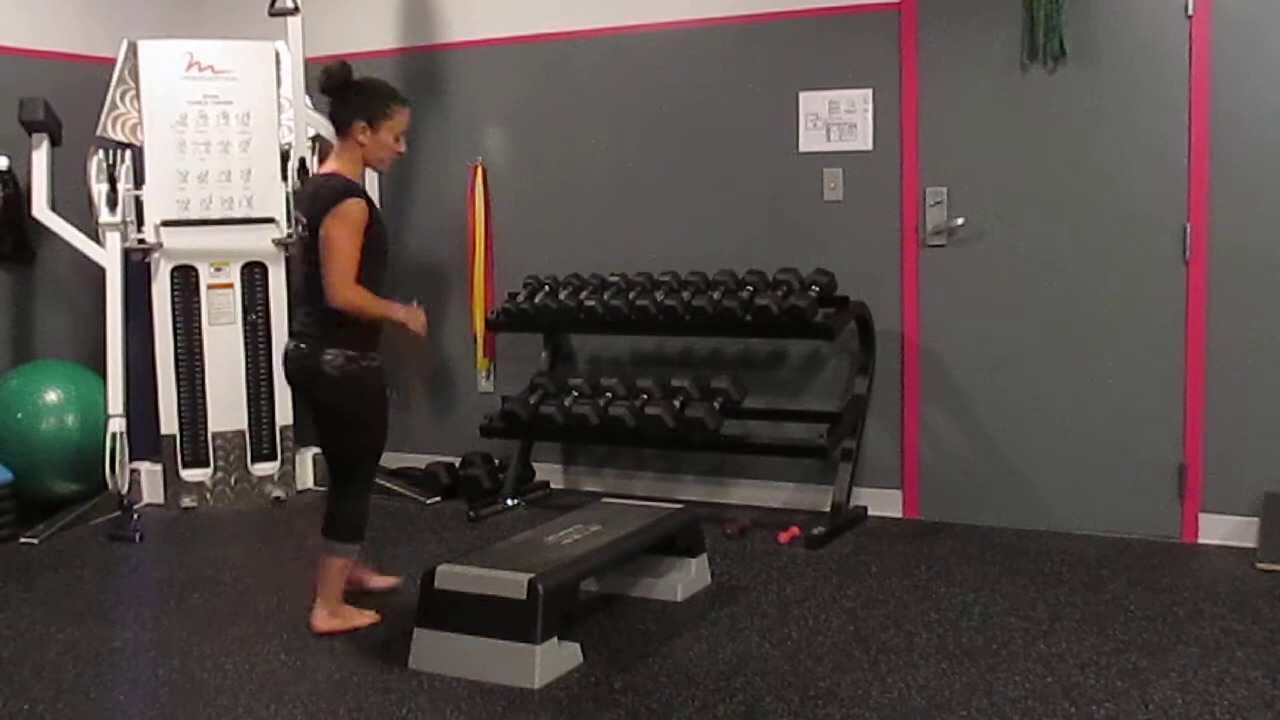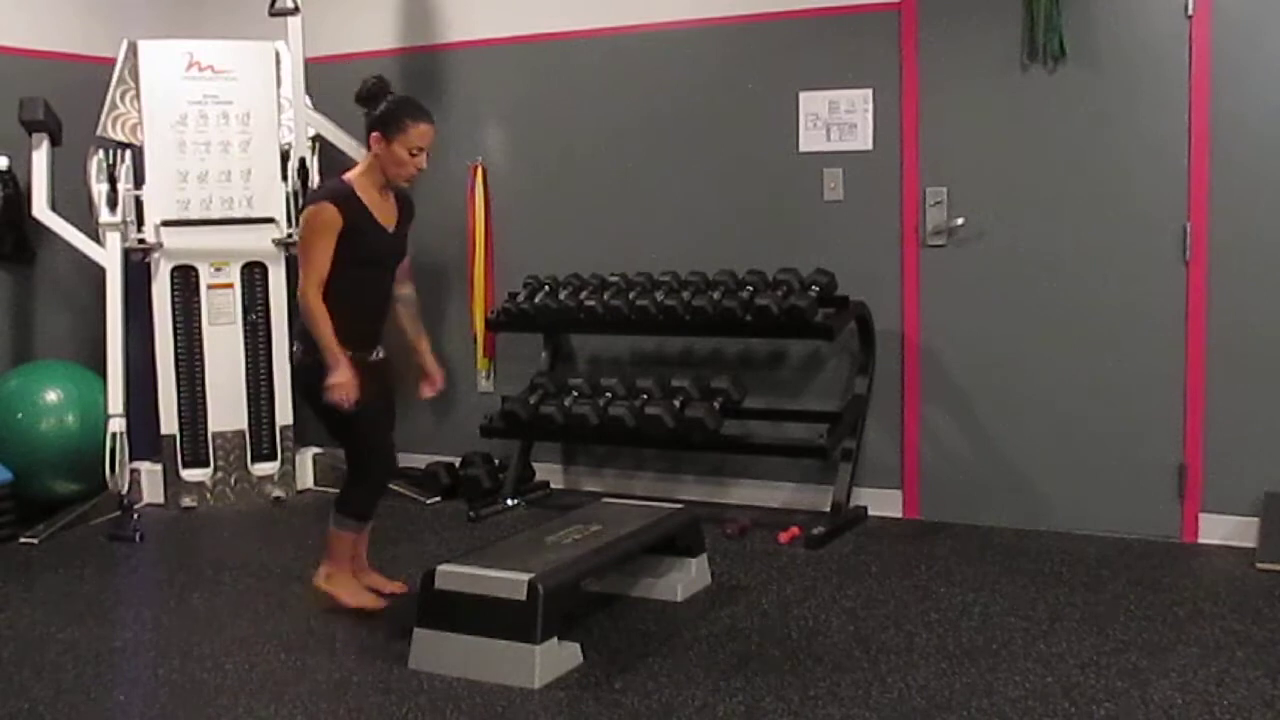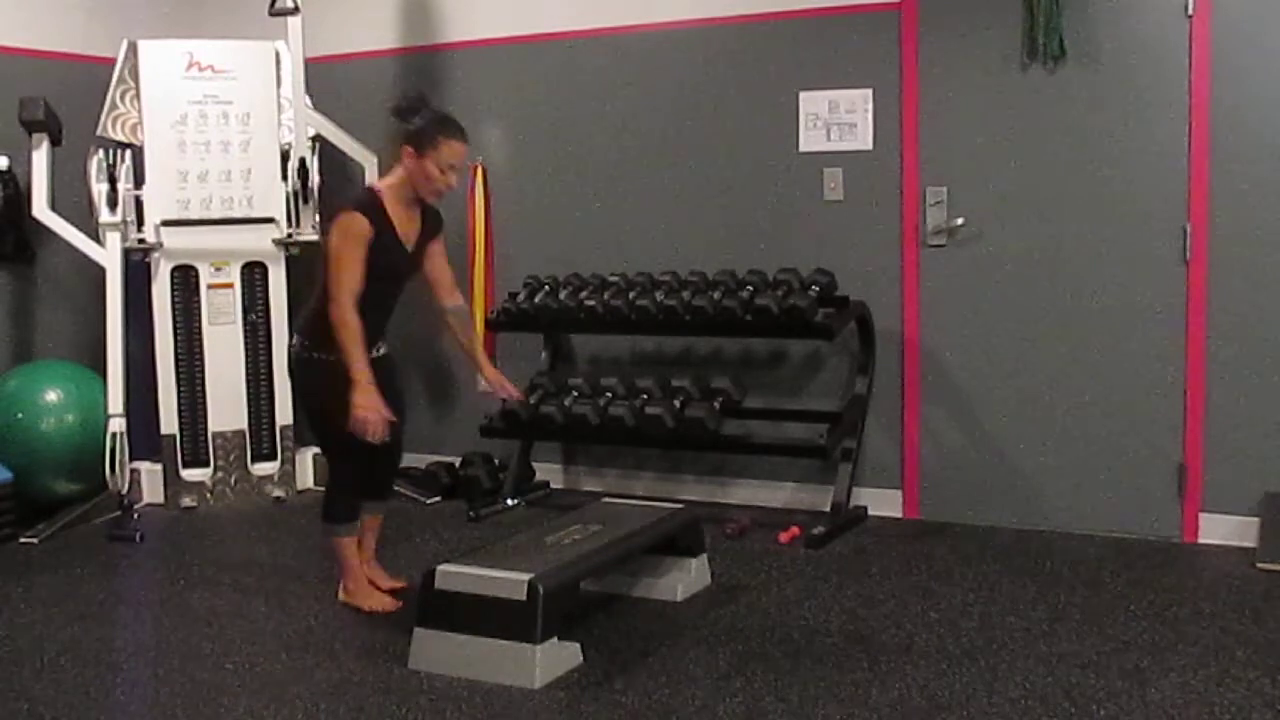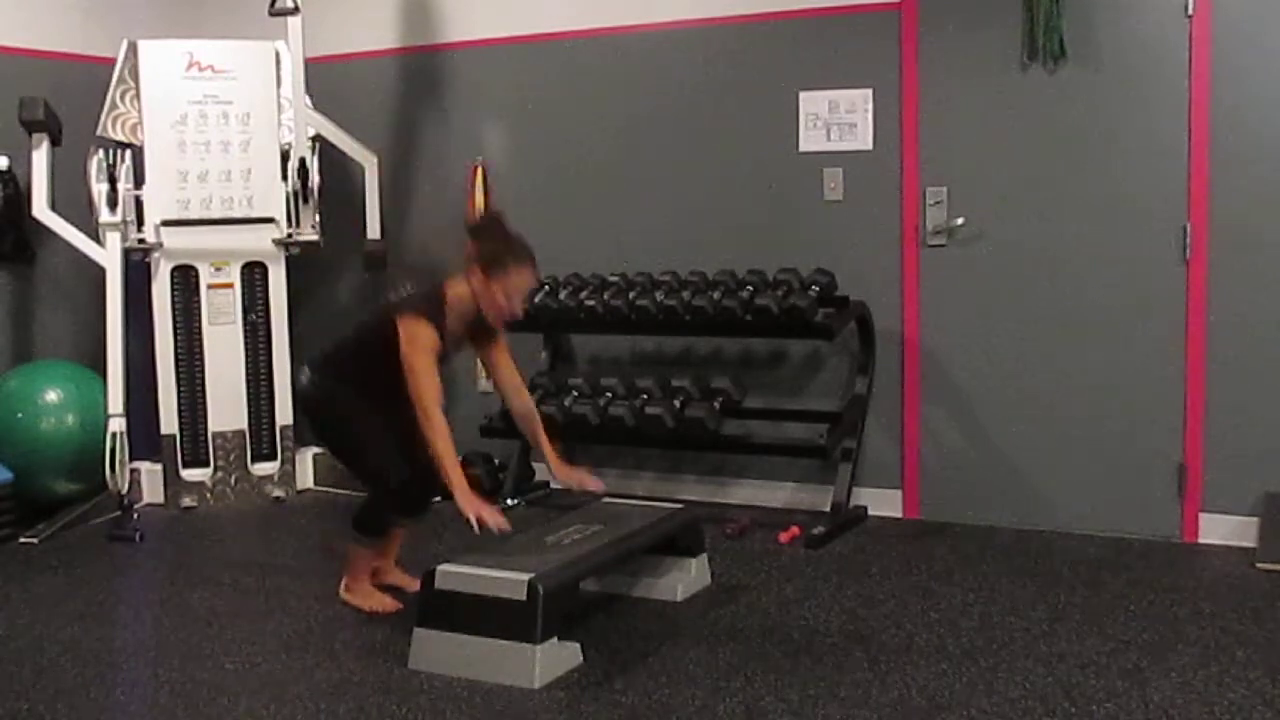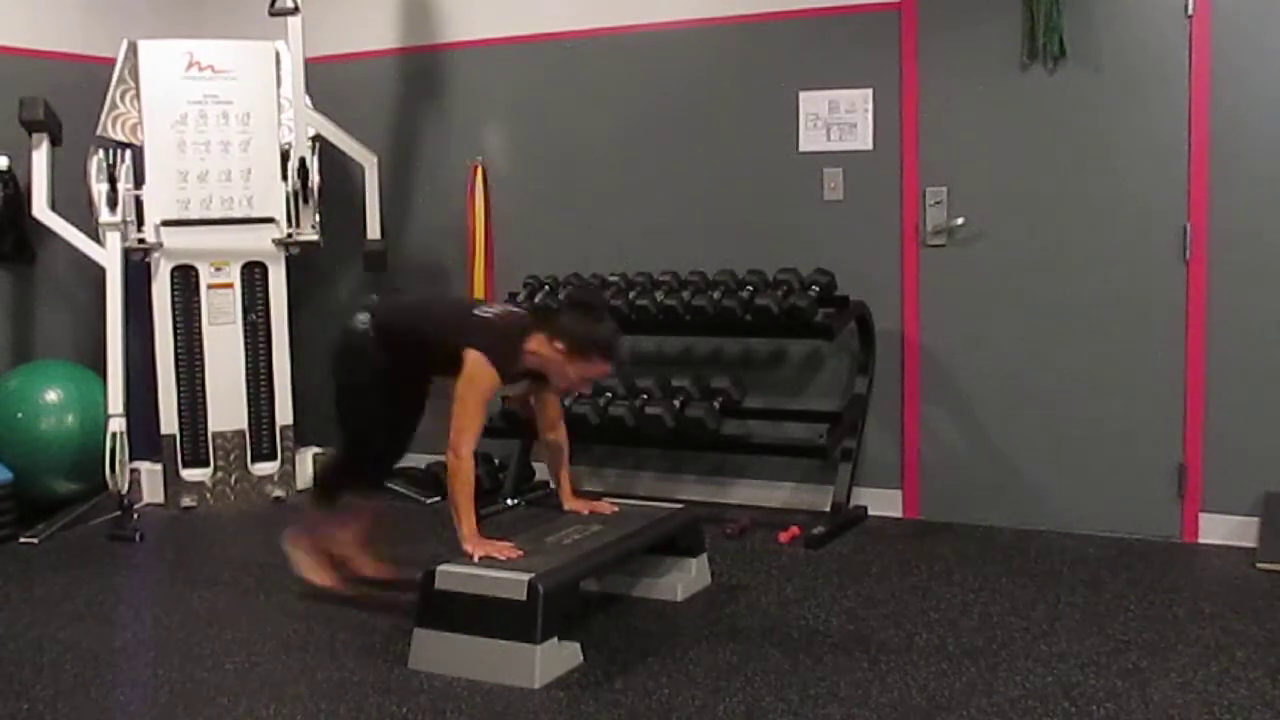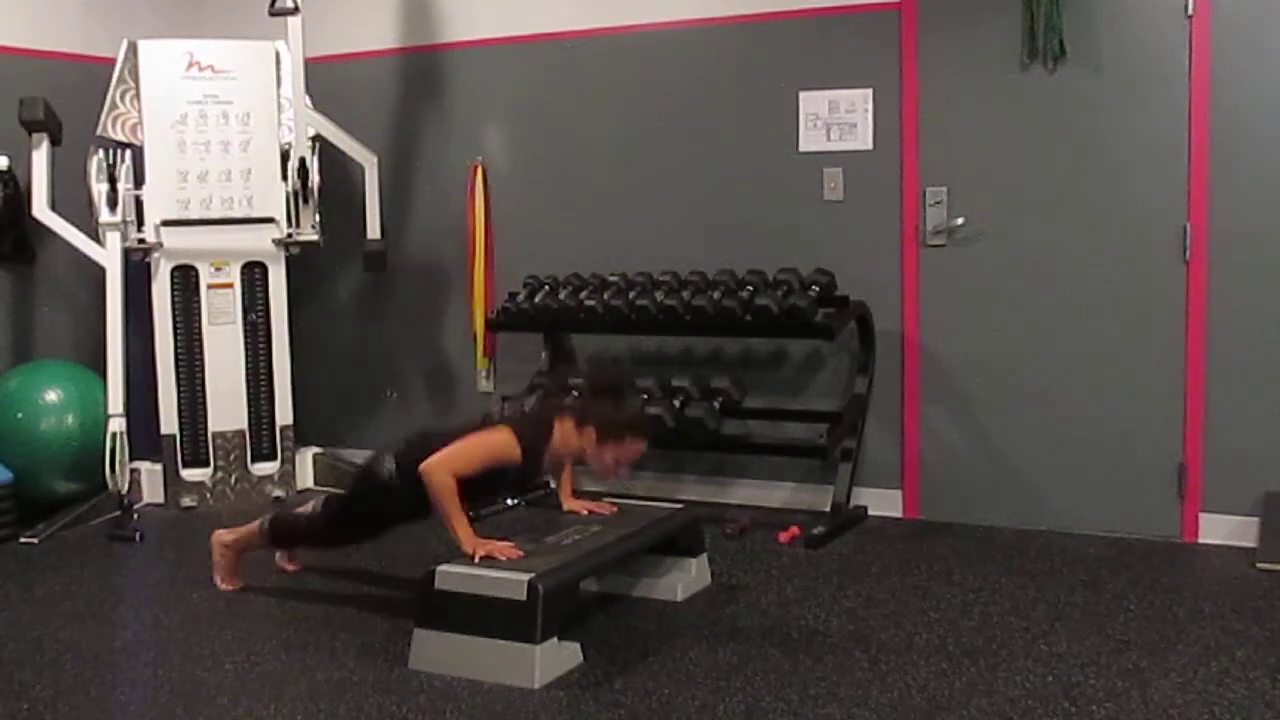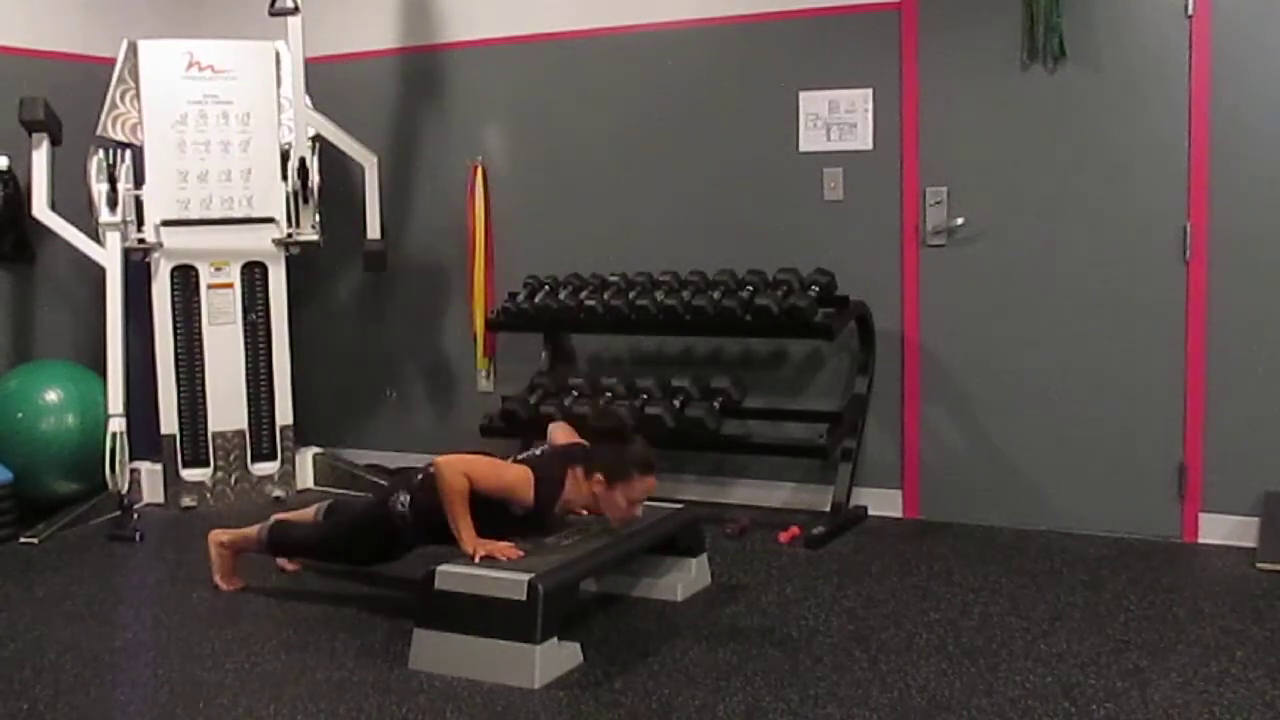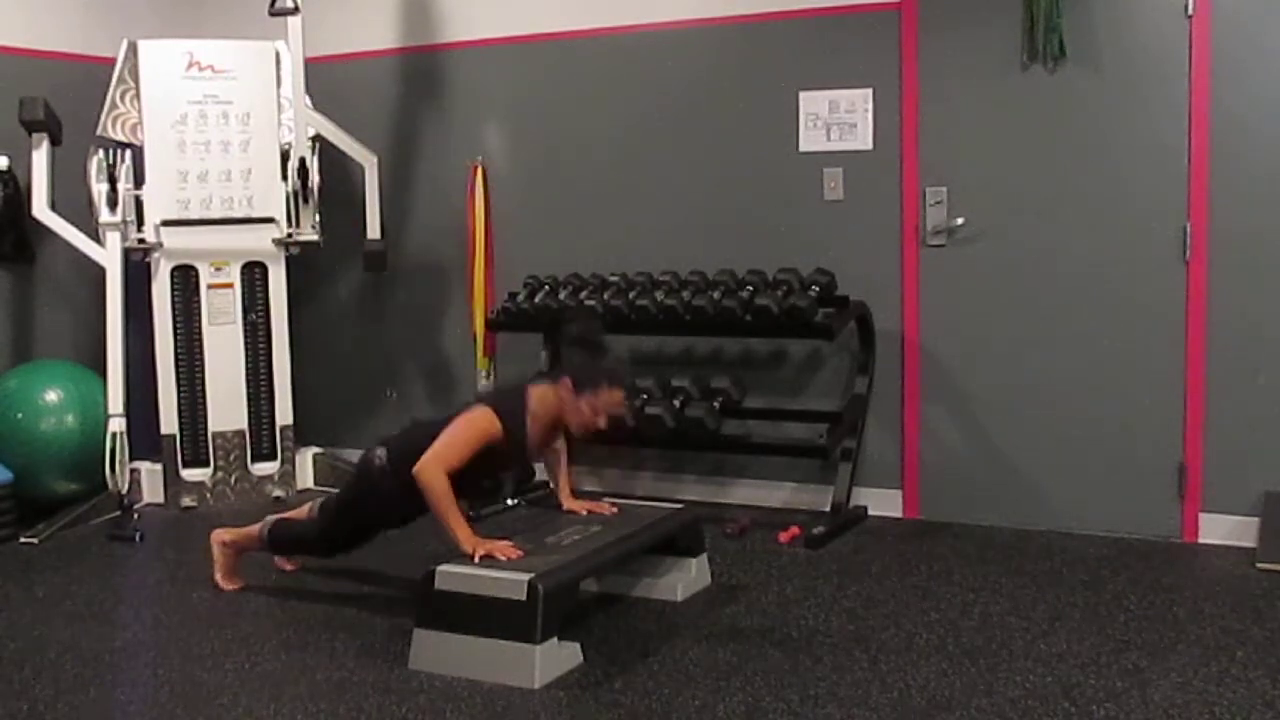
dt=0.3s
person 1, frame 1
left shoulder: (321, 187)
right shoulder: (347, 199)
right elbow: (340, 293)
right wrist: (401, 316)
left hip: (313, 354)
right hip: (338, 363)
left knee: (350, 471)
right knee: (354, 478)
left ankle: (348, 568)
right ankle: (329, 608)
person 1, frame 2
left shoulder: (401, 204)
right shoulder: (331, 203)
right elbow: (310, 292)
left wrist: (425, 353)
right wrist: (336, 364)
left hip: (370, 359)
right hip: (328, 361)
left knee: (370, 464)
right knee: (376, 464)
left ankle: (358, 567)
right ankle: (334, 568)
person 1, frame 3
left shoulder: (427, 219)
right shoulder: (359, 214)
left elbow: (449, 296)
right elbow: (341, 306)
left wrist: (484, 365)
right wrist: (361, 387)
left hip: (370, 350)
right hip: (321, 357)
left knee: (381, 456)
right knee: (349, 464)
left ankle: (366, 562)
right ankle: (352, 581)
person 1, frame 4
left shoulder: (483, 320)
right shoulder: (422, 315)
left elbow: (516, 394)
right elbow: (429, 412)
left wrist: (555, 463)
right wrist: (464, 495)
left hip: (381, 393)
right hip: (328, 390)
left knee: (425, 475)
right knee: (395, 479)
left ankle: (383, 566)
right ankle: (355, 582)
person 1, frame 5
left shoulder: (548, 352)
right shoulder: (491, 355)
left elbow: (552, 432)
right elbow: (459, 452)
left wrist: (568, 497)
right wrist: (470, 538)
left hip: (416, 351)
right hip: (369, 343)
left knee: (384, 455)
right knee: (363, 453)
left ankle: (349, 546)
right ankle: (305, 540)
person 1, frame 6
left shoulder: (569, 425)
right shoulder: (522, 441)
right elbow: (434, 470)
left wrist: (567, 497)
right wrist: (469, 540)
right hip: (405, 475)
left knee: (347, 514)
right knee: (330, 527)
left ankle: (291, 540)
right ankle: (232, 541)
person 1, frame 7
left shoulder: (578, 464)
right shoulder: (532, 487)
left elbow: (558, 426)
right elbow: (446, 467)
left wrist: (570, 507)
right wrist: (472, 543)
left hip: (432, 497)
right hip: (415, 509)
left knee: (353, 520)
right knee: (330, 542)
left ankle: (294, 518)
right ankle: (227, 541)
person 1, frame 8
left shoulder: (555, 406)
right shoulder: (500, 418)
right elbow: (427, 470)
left wrist: (566, 496)
right wrist: (467, 540)
left hip: (420, 477)
right hip: (396, 470)
right knee: (329, 538)
left ankle: (294, 522)
right ankle: (230, 542)
